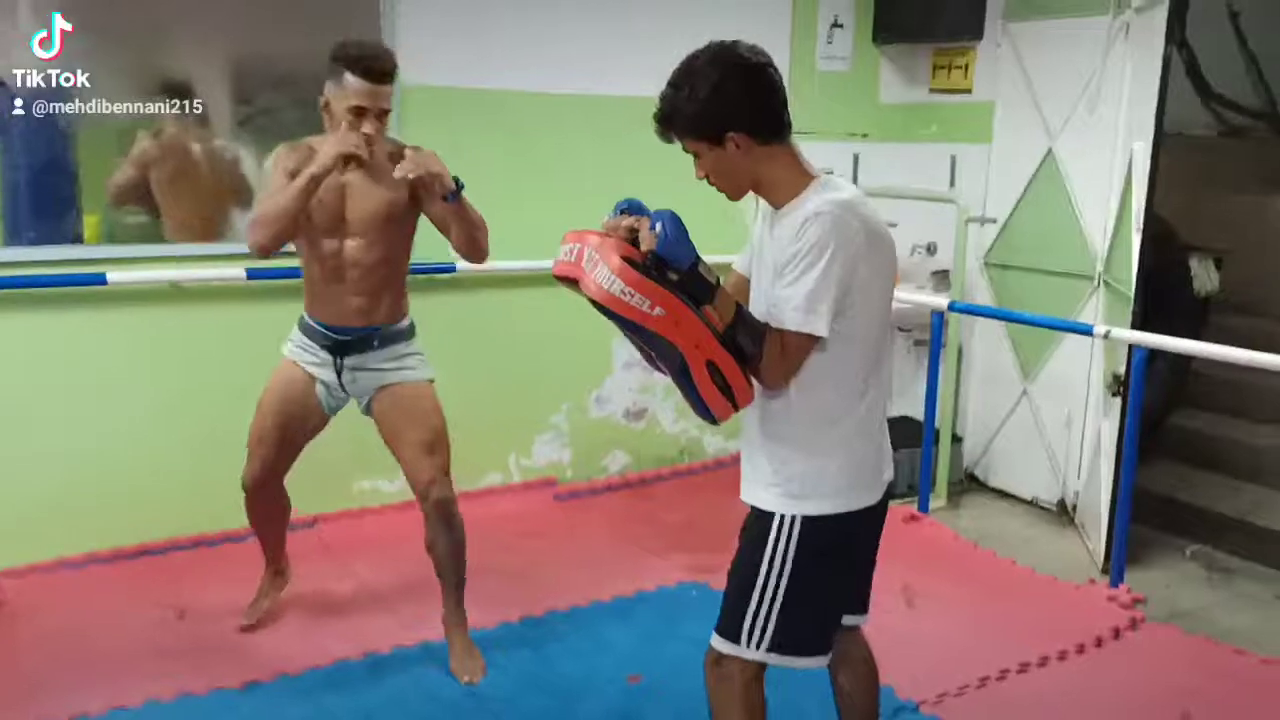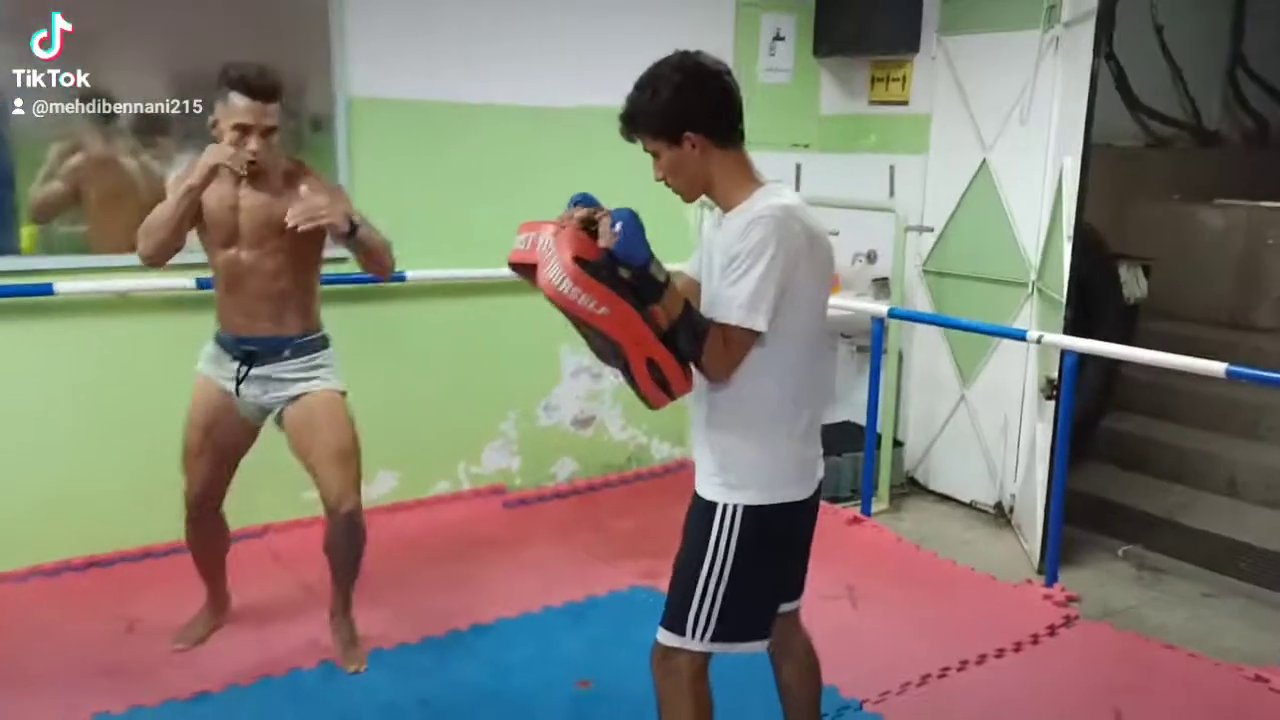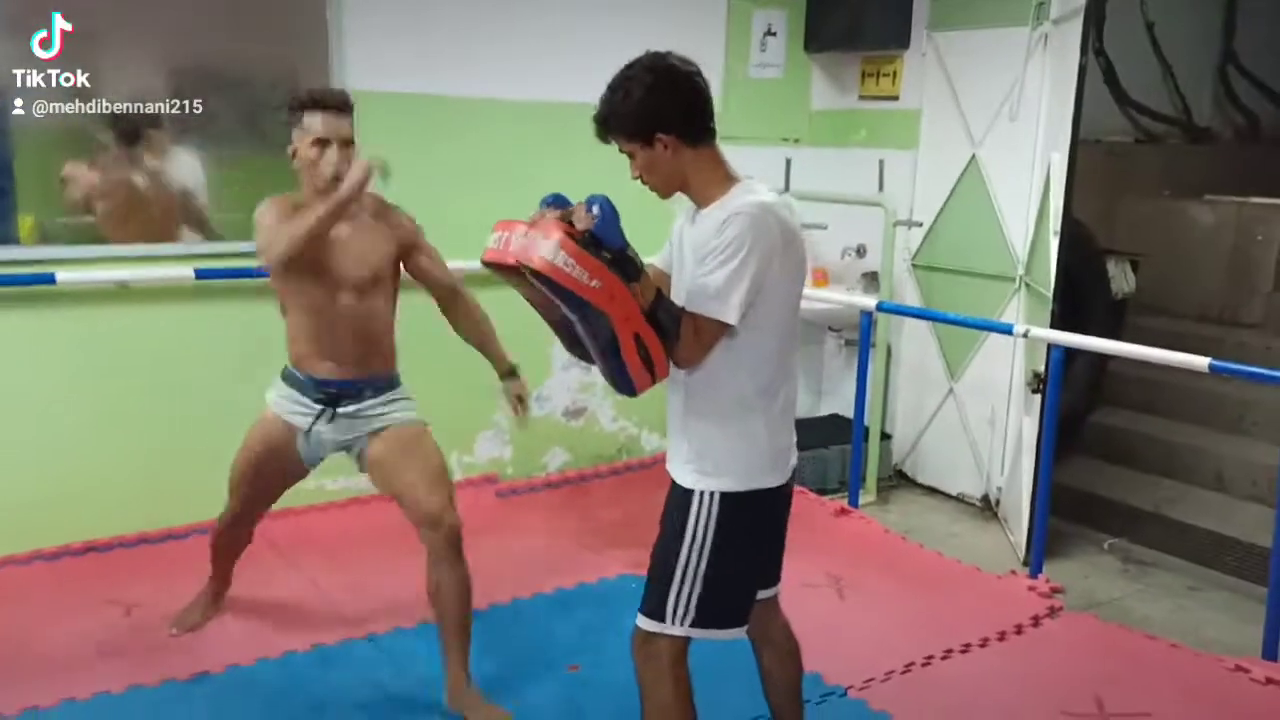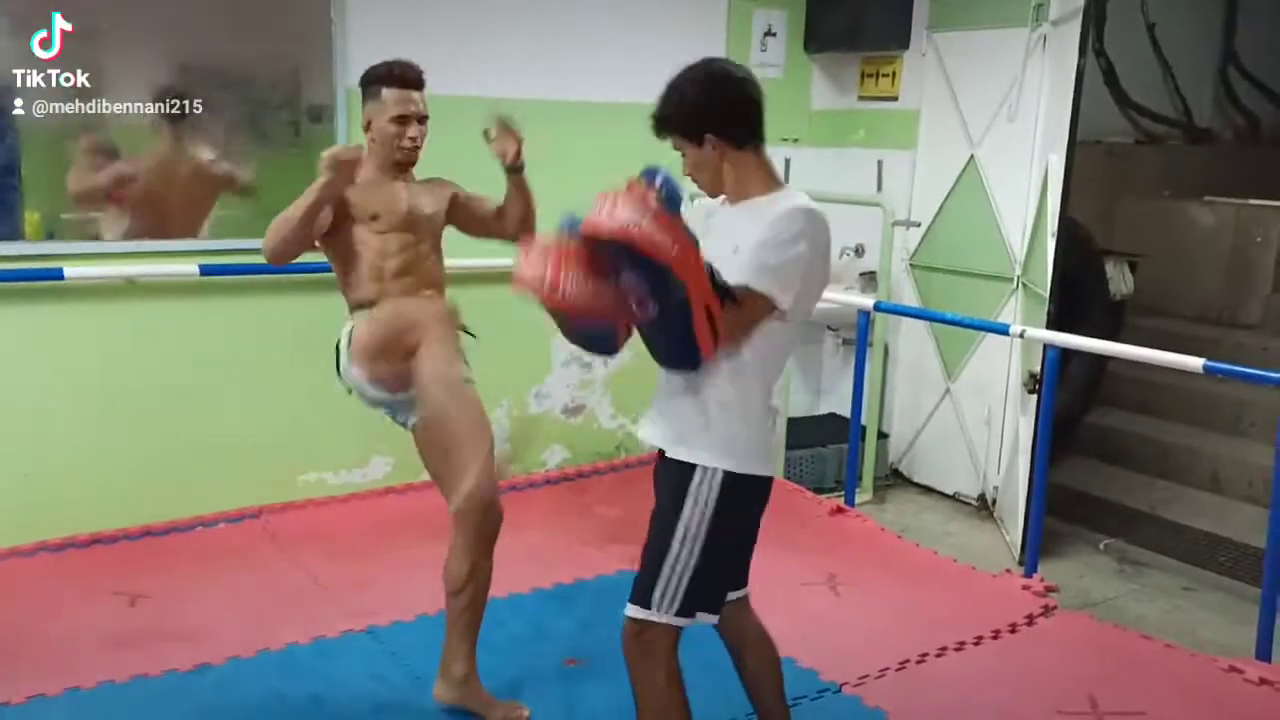
dt=0.4s
person 1, frame 1
left shoulder: (825, 223)
right shoulder: (786, 213)
left elbow: (773, 365)
right elbow: (734, 302)
left wrist: (687, 275)
right wrist: (665, 256)
left hip: (810, 492)
right hip: (847, 480)
left knee: (731, 664)
right knee: (839, 631)
person 1, frame 2
left shoulder: (765, 225)
right shoulder: (744, 218)
left elbow: (716, 359)
right elbow: (683, 303)
left wrist: (641, 272)
right wrist: (616, 250)
left hip: (747, 484)
right hip: (780, 473)
left knee: (678, 658)
right knee: (781, 622)
person 1, frame 3
left shoulder: (746, 221)
right shoulder: (704, 214)
left elbow: (686, 347)
right elbow: (652, 296)
left wrist: (617, 259)
left hip: (723, 470)
right hip: (754, 459)
left knee: (657, 643)
right knee: (759, 610)
person 1, frame 4
left shoulder: (795, 221)
right shoulder: (711, 211)
left elbow: (728, 326)
left hip: (720, 455)
right hip: (690, 441)
left knee: (648, 633)
right knee: (728, 607)
person 2, frame 1
left shoulder: (412, 165)
right shoulder: (292, 159)
left elbow: (477, 251)
right elbow: (259, 241)
left wrist: (448, 189)
right wrist: (318, 169)
left hip: (390, 351)
right hip: (314, 346)
left knee: (437, 495)
right knee: (257, 477)
left ankle: (456, 626)
right ankle: (275, 573)
person 2, frame 2
left shoulder: (307, 183)
right shoulder: (197, 178)
left elbow: (383, 264)
right elbow: (150, 253)
left wrist: (347, 224)
right wrist: (196, 183)
left hip: (302, 364)
right hip: (228, 360)
left knee: (344, 505)
right knee: (199, 498)
left ankle: (342, 614)
right ankle: (216, 601)
person 2, frame 3
left shoulder: (388, 220)
right shoulder: (278, 211)
left elbow: (454, 297)
right elbow: (280, 254)
left wrist: (505, 368)
right wrist: (342, 194)
left hip: (379, 403)
right hip: (298, 400)
left knee: (444, 528)
right knee: (236, 519)
right ankle: (214, 593)
person 2, frame 4
left shoulder: (439, 193)
right shoulder: (341, 188)
left elbow: (514, 228)
right elbow: (278, 248)
left wrist: (513, 171)
right wrist: (325, 184)
left hip: (427, 362)
right hip: (375, 350)
left knee: (483, 515)
right knee: (429, 319)
right ankle: (477, 467)
